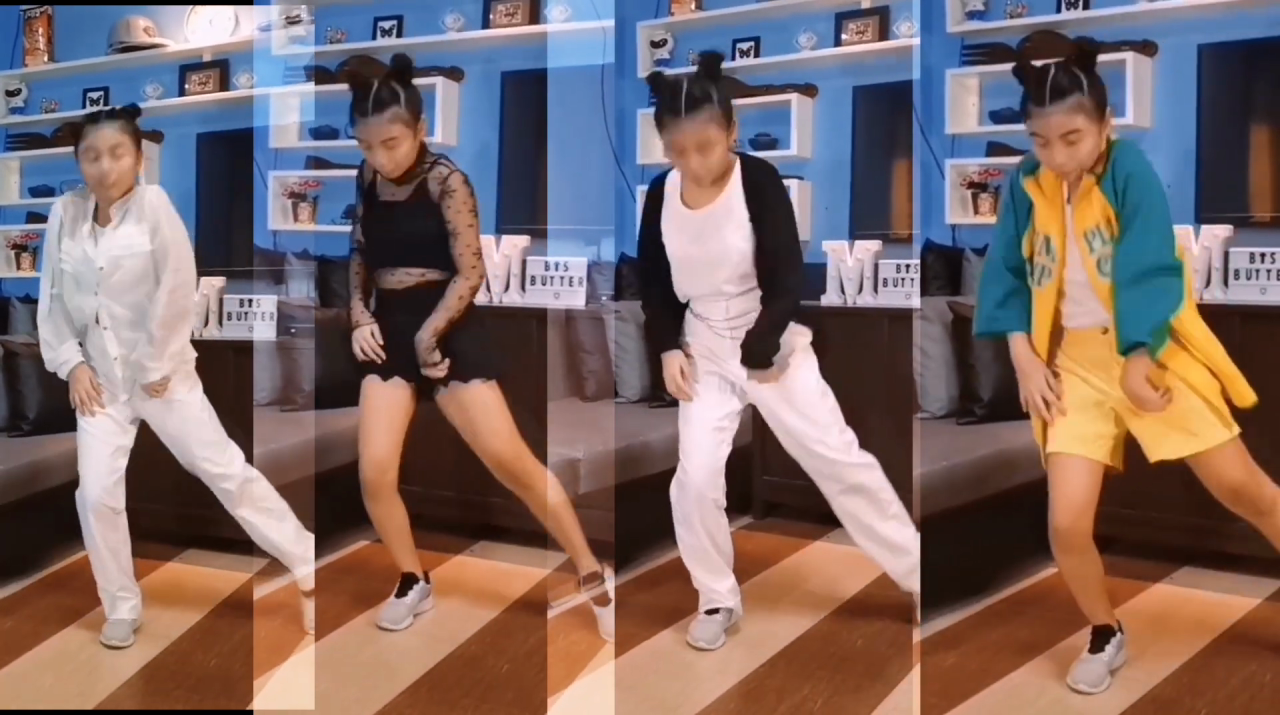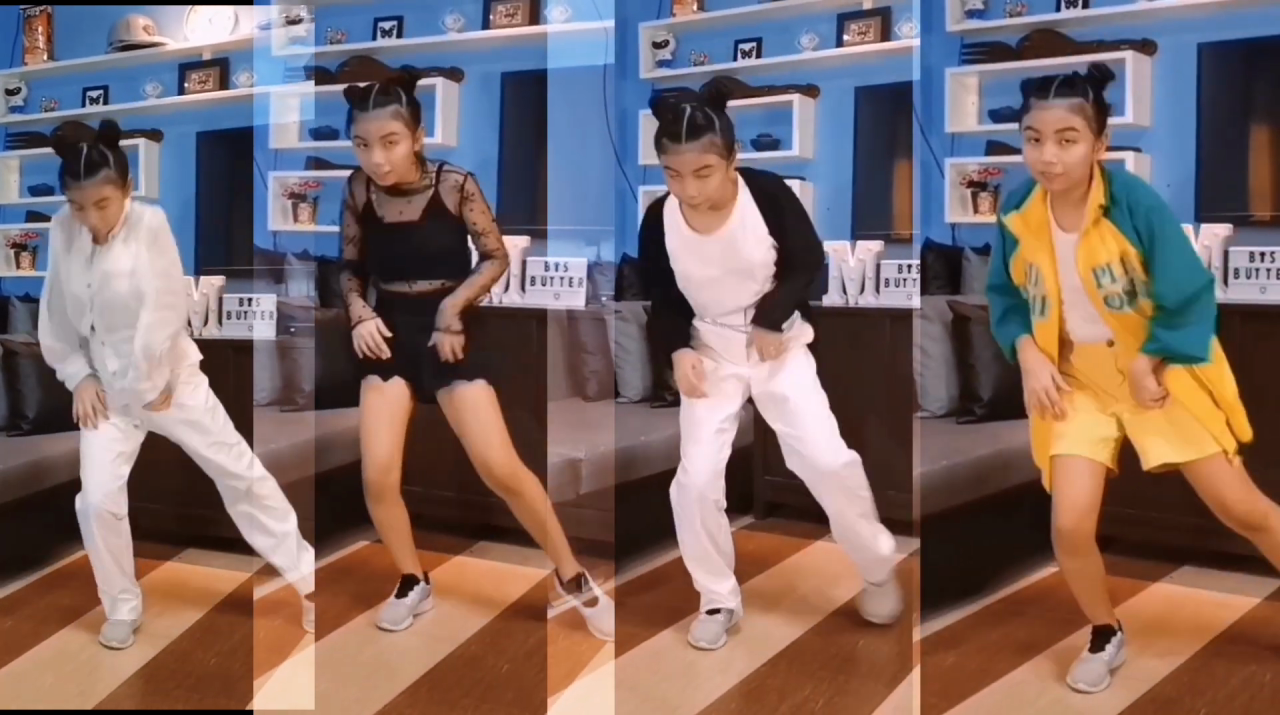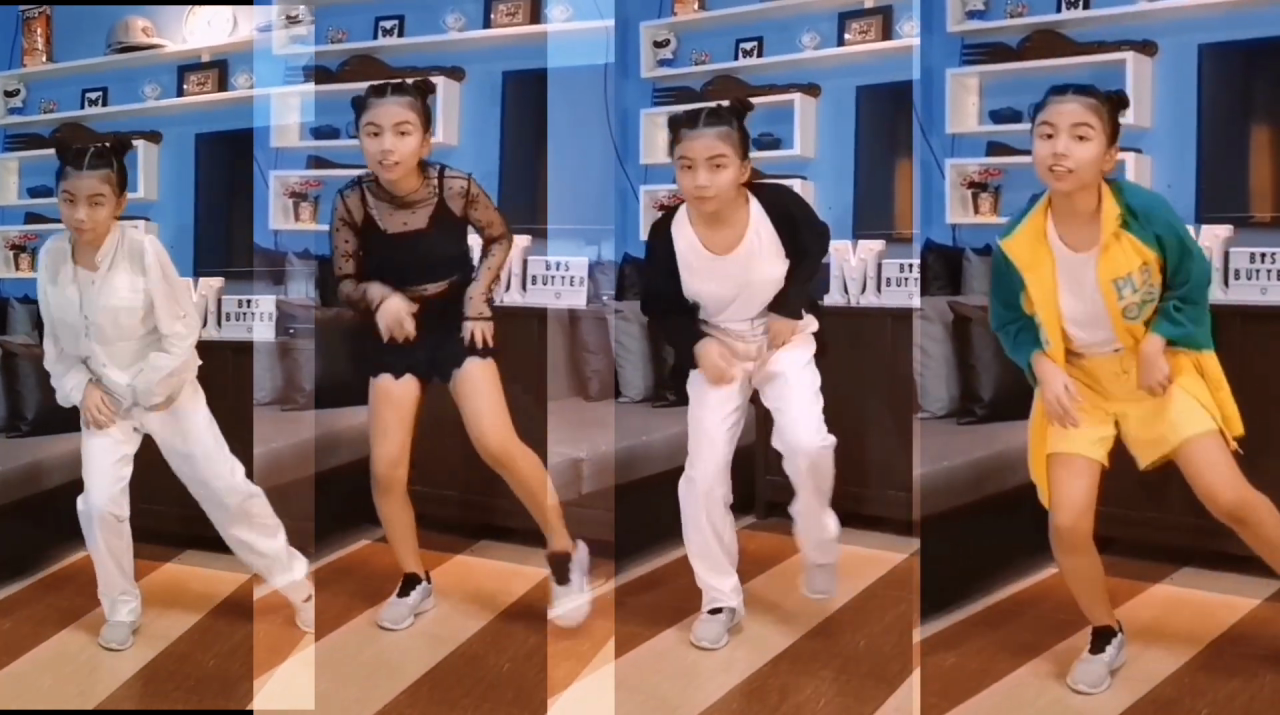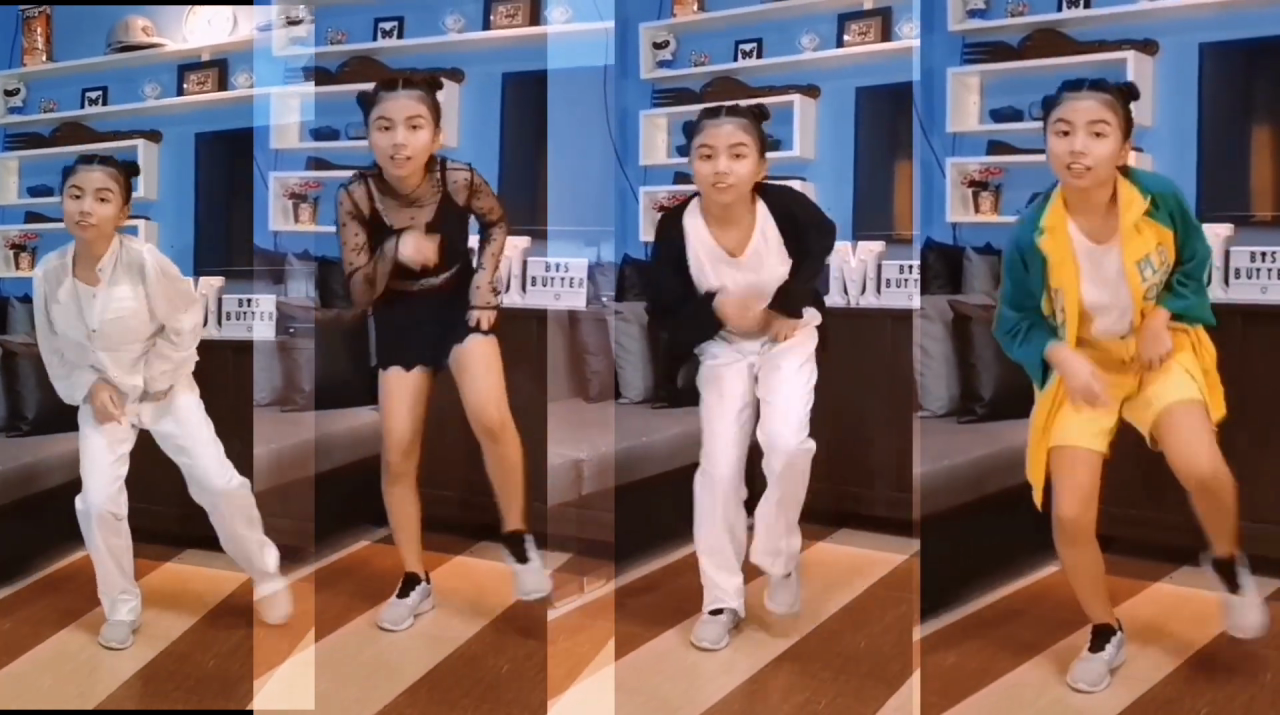
dt=0.1s
person 1, frame 1
left shoulder: (1129, 168)
right shoulder: (1026, 184)
left elbow: (1151, 268)
right elbow: (1005, 273)
left wrist: (1139, 362)
right wrist: (1023, 356)
left hip: (1151, 356)
right hip: (1074, 363)
right knee: (1067, 523)
right ankle: (1105, 633)
person 1, frame 2
left shoulder: (1134, 200)
right shoulder: (1018, 214)
left elbow: (1186, 290)
right elbow: (1006, 296)
left wrist: (1157, 364)
right wrist: (1029, 354)
left hip: (1153, 364)
right hip: (1075, 373)
right knee: (1071, 525)
right ankle: (1106, 633)
person 1, frame 3
left shoulder: (1145, 212)
right shoulder: (1019, 241)
left elbow: (1191, 282)
right elbow: (1010, 318)
left wrist: (1162, 346)
right wrist: (1044, 369)
left hip: (1151, 364)
right hip: (1078, 378)
left knee: (1230, 498)
right knee: (1067, 524)
right ankle: (1106, 635)
person 1, frame 4
left shoulder: (1161, 200)
right shoulder: (1033, 230)
left elbow: (1192, 263)
right elbow: (1015, 323)
left wrist: (1162, 322)
right wrist: (1065, 362)
left hip: (1160, 350)
right hip: (1082, 369)
left knee: (1204, 472)
right knee: (1073, 514)
left ankle: (1228, 563)
right ankle: (1104, 632)
person 2, frame 1
left shoulder: (758, 180)
right shoulder: (659, 193)
left elbow: (785, 275)
right elbow: (653, 280)
left wrist: (761, 354)
right wrist: (668, 347)
left hip: (772, 343)
right hip: (704, 349)
left knee: (838, 460)
right knee: (695, 481)
left ankle: (921, 574)
right ankle: (717, 598)
person 2, frame 2
left shoulder: (767, 192)
right shoulder: (660, 217)
left elbow: (808, 261)
right elbow: (660, 297)
left wrist: (772, 319)
right wrist: (678, 349)
left hip: (774, 343)
right hip: (707, 353)
left knee: (827, 460)
right knee: (695, 481)
left ankle: (878, 565)
right ankle: (718, 600)
person 2, frame 3
left shoulder: (777, 203)
right shoulder: (668, 231)
left elbow: (816, 246)
right elbow: (658, 309)
left wrist: (789, 307)
right wrist: (698, 349)
left hip: (782, 339)
right hip: (715, 351)
left knee: (807, 444)
right knee: (704, 476)
left ankle: (818, 545)
right ankle: (721, 599)
person 2, frame 4
left shoulder: (784, 204)
right shoulder: (676, 228)
left elbow: (822, 239)
right elbow: (663, 311)
left wrist: (790, 304)
right wrist: (717, 310)
left hip: (785, 335)
right hip: (724, 346)
left knee: (788, 445)
right knee: (720, 468)
left ankle: (778, 556)
right ankle: (723, 599)
person 3, frame 1
left shoulder: (446, 180)
right shoulder: (368, 175)
left elbow: (471, 272)
left wrist: (430, 332)
right wrist: (358, 315)
left hip: (448, 330)
right hip: (390, 331)
left knee: (512, 462)
right knee: (375, 474)
left ankle: (595, 576)
right ankle: (412, 580)
person 3, frame 2
left shoulder: (454, 184)
right shoulder: (358, 193)
left elbow: (494, 256)
right elbow: (349, 269)
left wrist: (452, 308)
right wrist: (360, 313)
left hip: (453, 329)
right hip: (392, 337)
left knee: (496, 468)
right knee: (379, 476)
left ankle: (576, 579)
right ankle: (412, 580)
person 3, frame 3
left shoulder: (456, 189)
right shoulder: (353, 202)
left elbow: (500, 237)
right elbow: (345, 279)
left wrist: (478, 296)
right wrist: (381, 297)
left hip: (454, 322)
right hip: (395, 332)
left knee: (497, 445)
right knee: (386, 473)
left ankle: (564, 553)
right ankle: (414, 580)
person 3, frame 4
left shoulder: (462, 179)
right shoulder: (356, 197)
left elbow: (497, 224)
right elbow: (362, 293)
left wrist: (485, 277)
right wrist: (394, 256)
left hip: (464, 307)
right hip: (402, 321)
left knee: (490, 419)
right knee: (398, 458)
left ankle: (518, 537)
right ankle: (414, 579)
person 4, frame 1
left shoulder: (153, 204)
right shoulder: (64, 213)
left elbow: (176, 287)
right elbow: (51, 300)
left wrist: (157, 366)
right wrist: (70, 363)
left hip: (163, 373)
right hip: (101, 377)
left knee: (227, 472)
right knee: (96, 493)
left ankle: (306, 569)
right ankle: (122, 606)
person 4, frame 2
left shoulder: (150, 224)
right shoulder: (61, 231)
left elbow: (165, 316)
right elbow: (52, 319)
left wrist: (150, 387)
right wrist: (78, 376)
left hip: (169, 380)
right hip: (108, 388)
left knee: (240, 473)
right knee: (98, 501)
left ankle: (306, 575)
right ankle: (122, 607)
person 4, frame 3
left shoulder: (143, 249)
right shoulder: (52, 257)
left elbow: (181, 331)
right elbow: (57, 342)
left wrist: (151, 392)
right wrist: (82, 388)
left hip: (167, 389)
right hip: (106, 397)
left knee: (227, 489)
right knee: (99, 504)
left ankle: (296, 581)
right ankle: (121, 610)
person 4, frame 4
left shoulder: (146, 259)
right shoulder: (49, 273)
left elbow: (186, 325)
right elbow: (55, 352)
left wrist: (154, 381)
right wrist: (89, 388)
left hip: (166, 387)
right hip: (101, 395)
left knee: (221, 486)
right knee: (98, 503)
left ankle: (265, 573)
right ankle: (121, 608)
